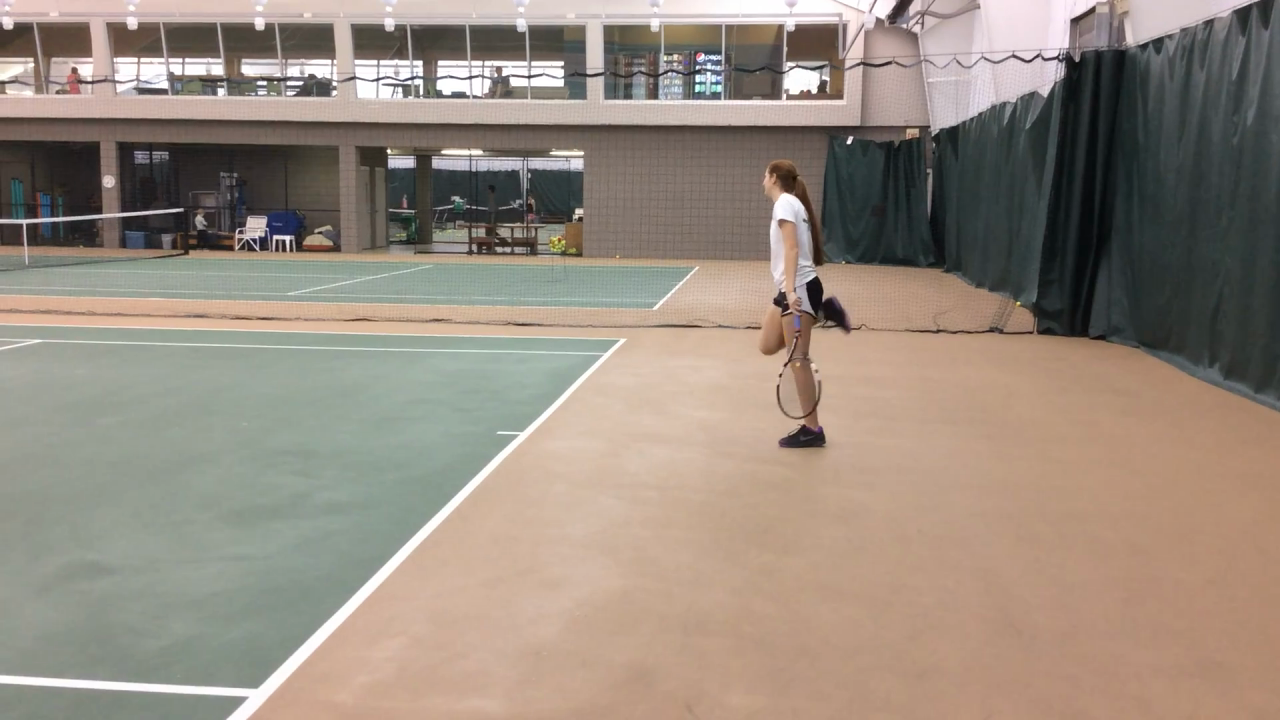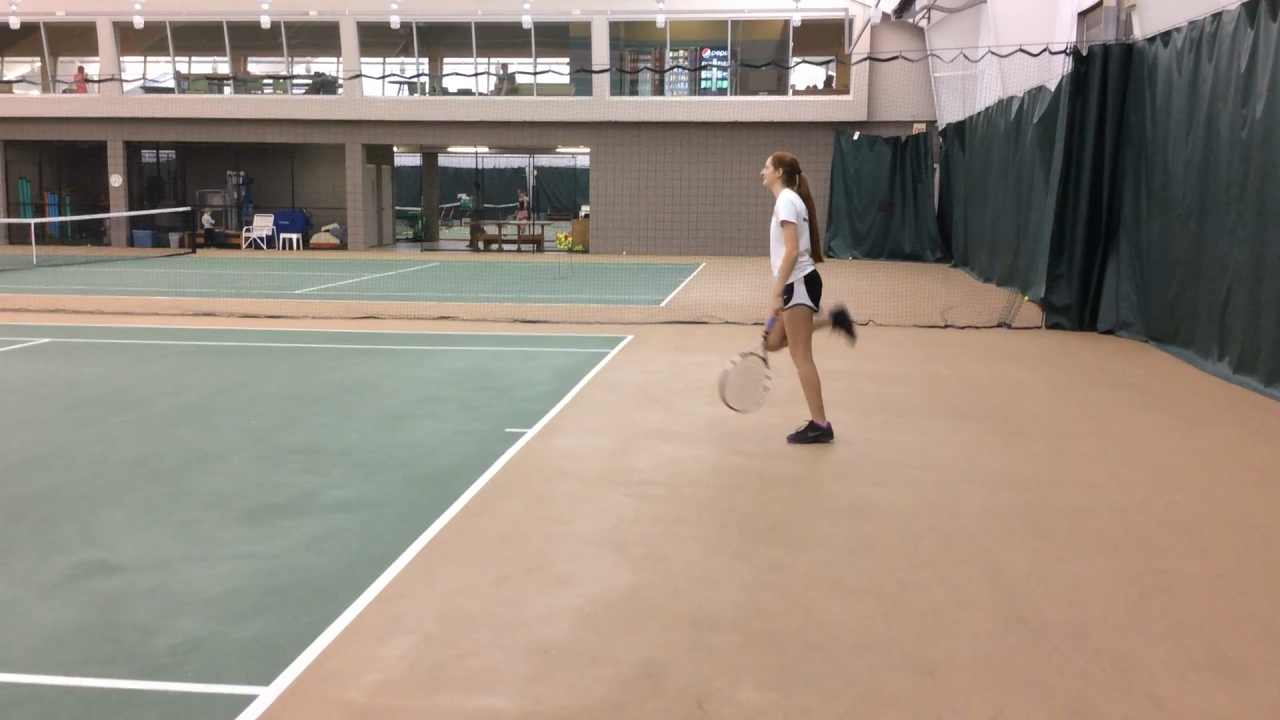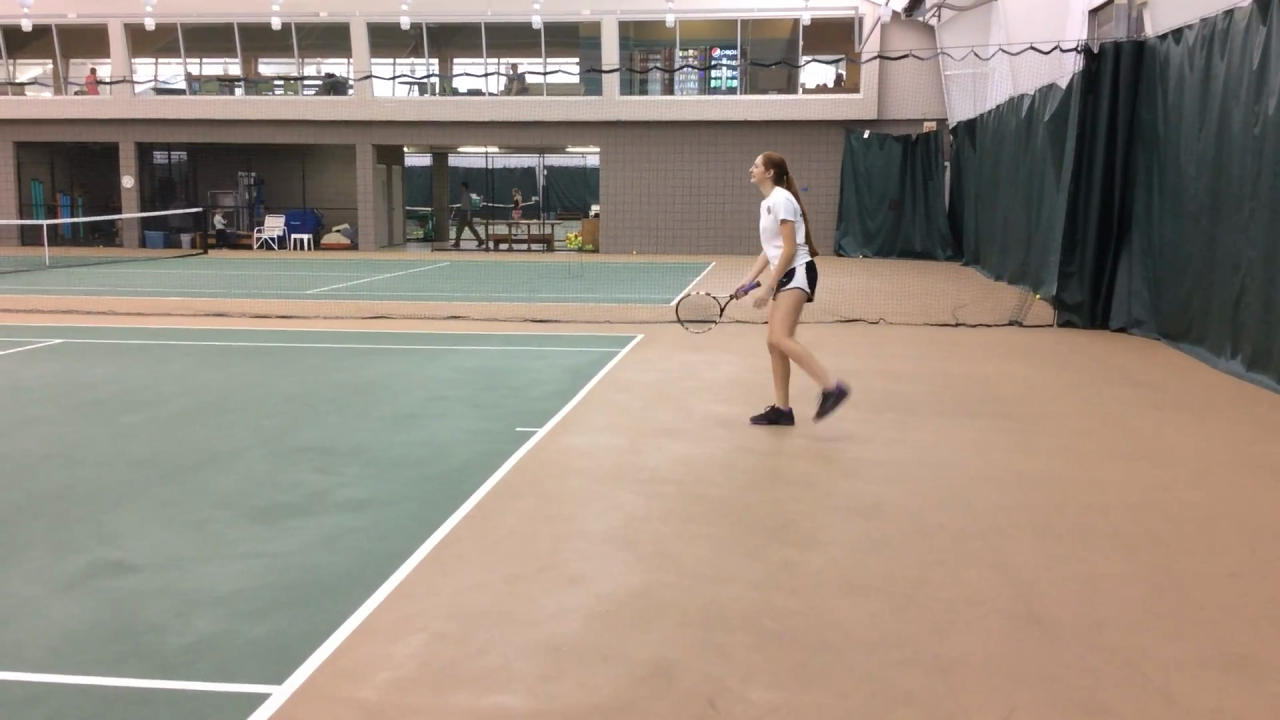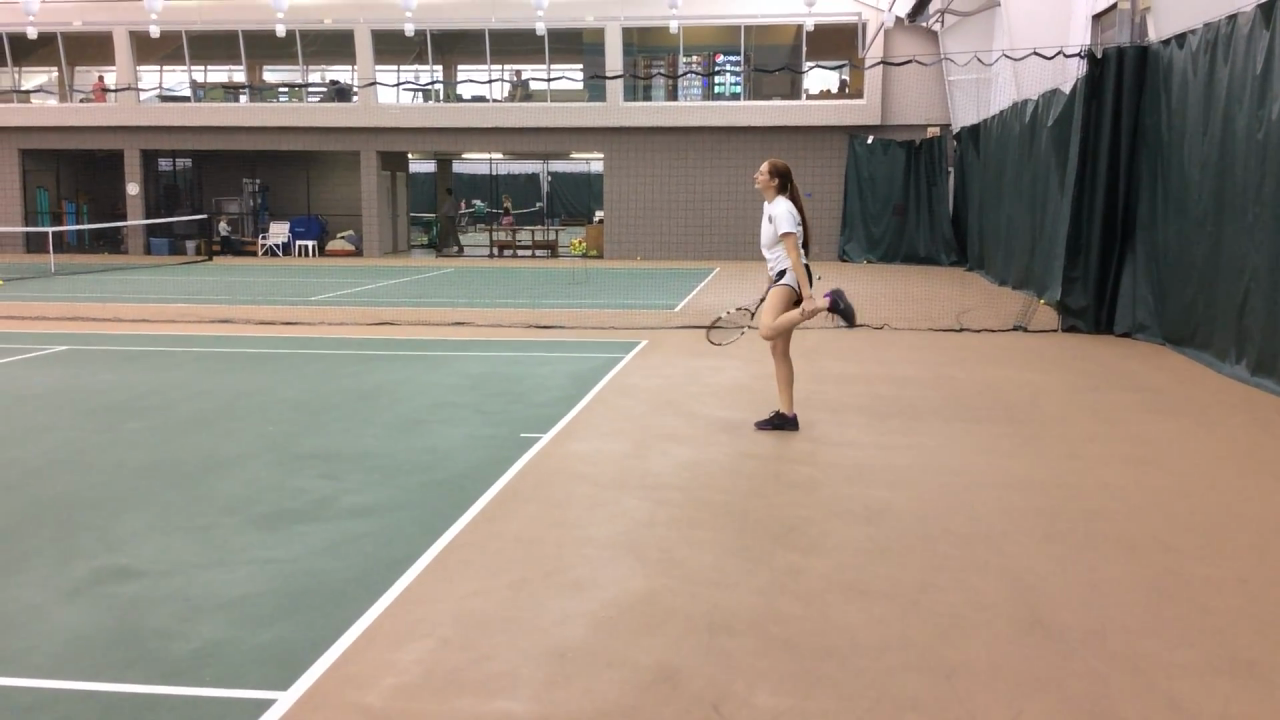
dt=0.5s
person 1, frame 1
left shoulder: (784, 202)
right shoulder: (791, 202)
left elbow: (792, 249)
left wrist: (791, 290)
left hip: (800, 288)
right hip: (790, 289)
right knee: (768, 347)
left ankle: (812, 430)
right ankle: (821, 311)
person 1, frame 2
left shoulder: (786, 200)
right shoulder: (788, 199)
left elbow: (792, 252)
left wrist: (776, 294)
left hip: (799, 284)
right hip: (795, 284)
left knee: (800, 356)
right knee: (772, 341)
left ankle: (819, 425)
right ankle: (831, 319)
person 1, frame 3
left shoulder: (781, 199)
right shoulder: (766, 203)
left elbow: (790, 249)
left wrist: (769, 286)
right wrist: (748, 279)
left hip: (798, 272)
right hip: (785, 275)
left knee: (781, 339)
right knee: (773, 343)
left ankle: (831, 387)
right ankle: (782, 409)
person 1, frame 4
left shoulder: (782, 209)
right shoulder: (769, 206)
left elbow: (795, 255)
left wrist: (807, 296)
right wrist: (769, 286)
left hip: (790, 276)
right hip: (782, 277)
left knee: (768, 330)
right knee: (779, 348)
left ankle: (826, 302)
right ankle: (787, 414)
